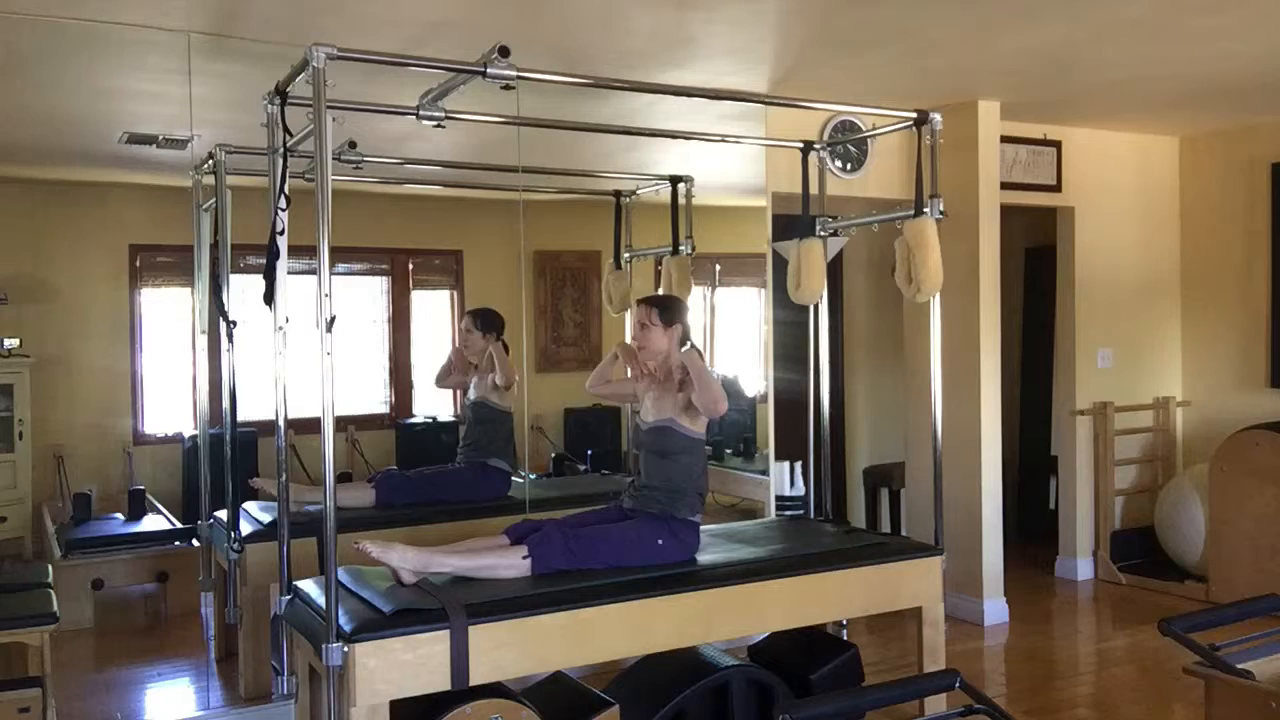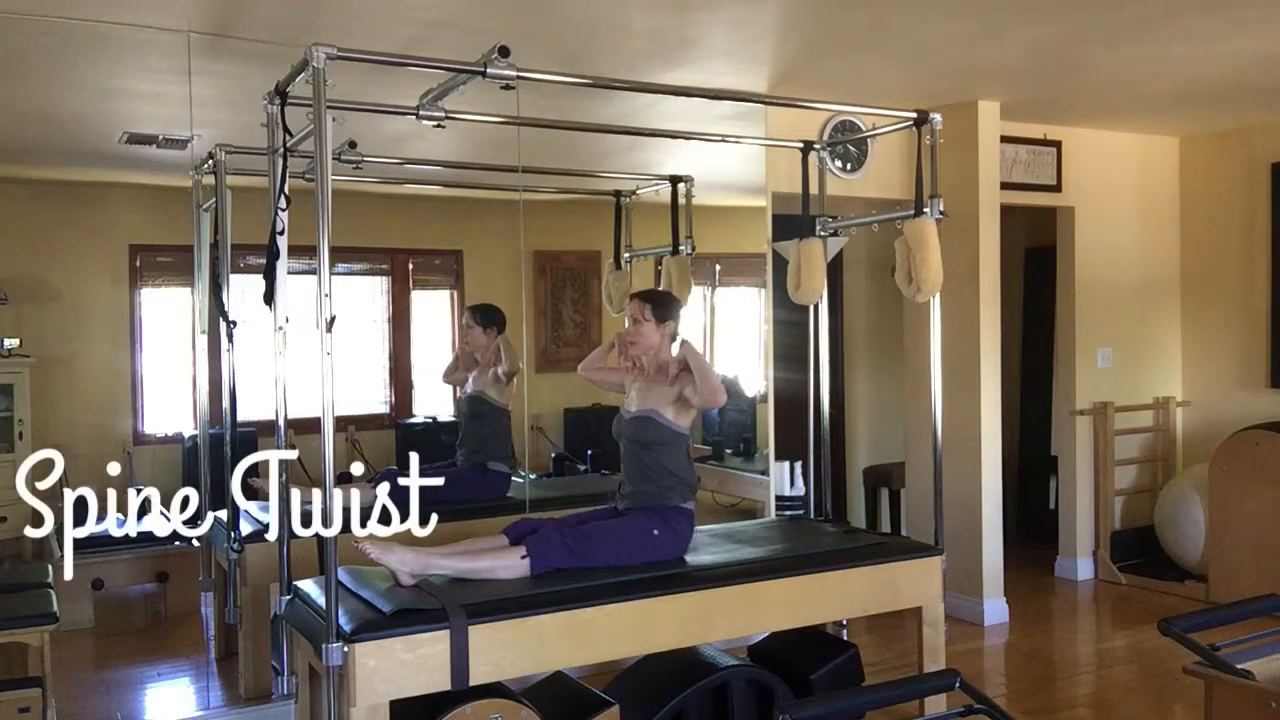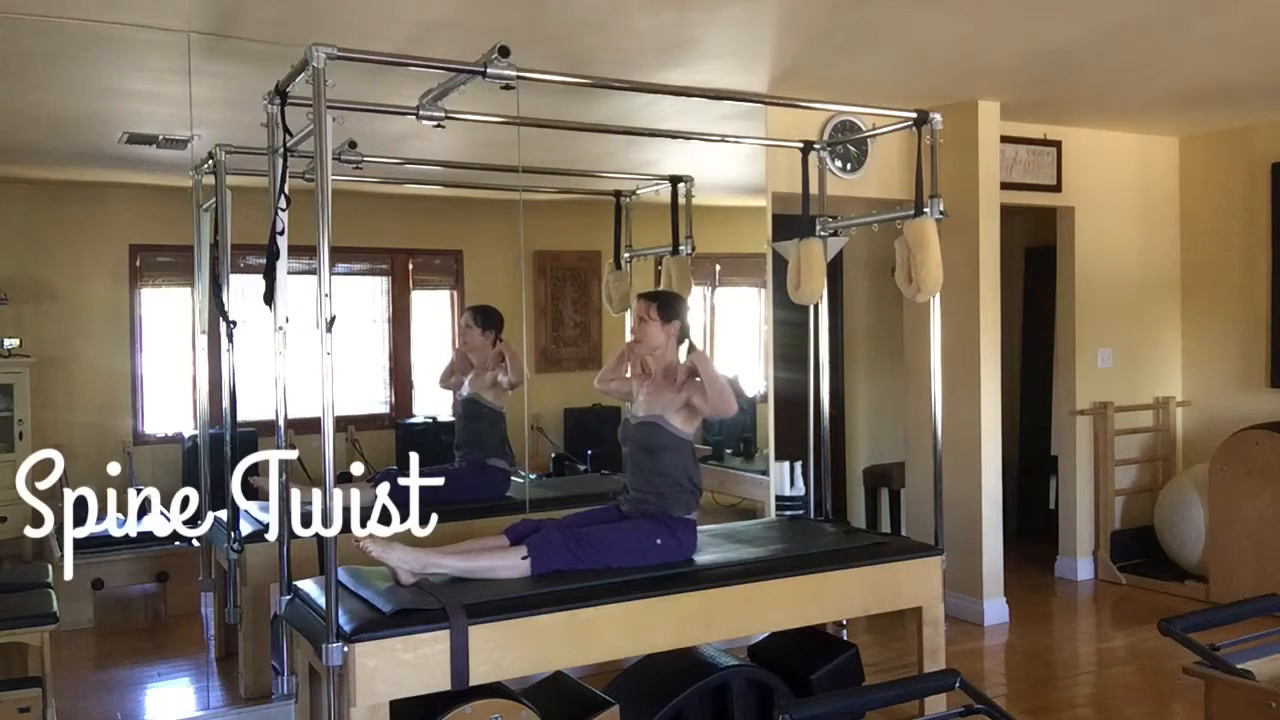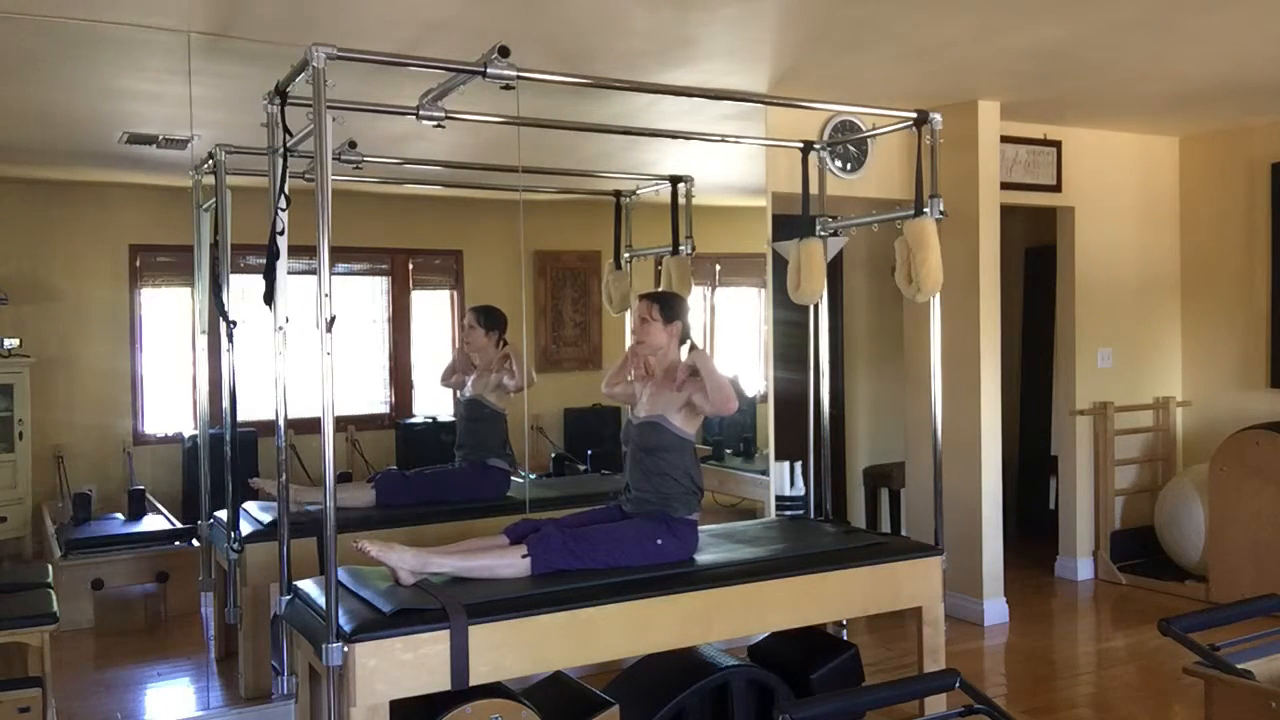
dt=0.7s
person 1, frame 1
left shoulder: (690, 388)
right shoulder: (647, 385)
left elbow: (718, 406)
right elbow: (594, 386)
left wrist: (691, 360)
right wrist: (617, 353)
left hip: (673, 529)
right hip: (635, 511)
left knee: (559, 547)
right knee: (534, 530)
left ankle: (424, 561)
right ankle: (422, 560)
person 1, frame 2
left shoulder: (680, 384)
right shoulder: (635, 379)
left elbow: (715, 397)
right elbow: (586, 370)
left wrist: (691, 352)
right wrist: (614, 342)
left hip: (665, 522)
right hip: (628, 510)
left knee: (557, 547)
right knee: (531, 531)
left ankle: (419, 564)
right ankle: (420, 557)
person 1, frame 3
left shoulder: (687, 390)
right shoulder: (642, 384)
left elbow: (726, 407)
right elbow: (602, 383)
left wrist: (700, 360)
right wrist: (626, 351)
left hip: (669, 528)
right hip: (631, 512)
left knee: (556, 548)
right knee: (533, 531)
left ankle: (423, 563)
right ankle: (420, 558)
person 1, frame 4
left shoulder: (688, 389)
right shoulder: (646, 386)
left elbow: (727, 404)
right elbow: (608, 387)
left wrist: (701, 359)
right wrist: (631, 354)
left hip: (669, 528)
right hip: (631, 512)
left knee: (556, 547)
right knee: (533, 530)
left ankle: (422, 563)
right ankle: (419, 559)
person 2, frame 1
left shoulder: (496, 378)
right shoulder: (476, 377)
left elbow: (507, 379)
right elbow: (440, 381)
left wrist: (496, 347)
right wrist: (455, 355)
left hip: (490, 475)
right hip: (470, 469)
left knee: (403, 487)
right knee: (391, 480)
left ankle: (304, 495)
right ankle: (303, 492)
person 2, frame 2
left shoulder: (498, 375)
right shoulder: (477, 373)
left elbow: (513, 367)
right elbow: (447, 377)
left wrist: (503, 340)
right wrist: (460, 351)
left hip: (489, 476)
right hip: (469, 467)
left knee: (400, 488)
right knee: (392, 480)
right ankle: (304, 493)
person 2, frame 3
left shoulder: (497, 375)
right shoulder: (473, 376)
left elbow: (516, 377)
right elbow: (444, 382)
left wrist: (504, 348)
right wrist: (457, 356)
left hip: (488, 473)
right hip: (468, 468)
left knee: (401, 487)
right knee: (391, 480)
left ankle: (304, 495)
right ankle: (303, 492)
person 2, frame 4
left shoulder: (499, 376)
right shoulder: (475, 376)
left elbow: (523, 381)
right elbow: (445, 380)
left wrist: (510, 352)
right wrist: (459, 355)
left hip: (489, 474)
right hip: (468, 468)
left knee: (402, 487)
right knee: (390, 480)
left ankle: (301, 496)
right ankle: (302, 494)
